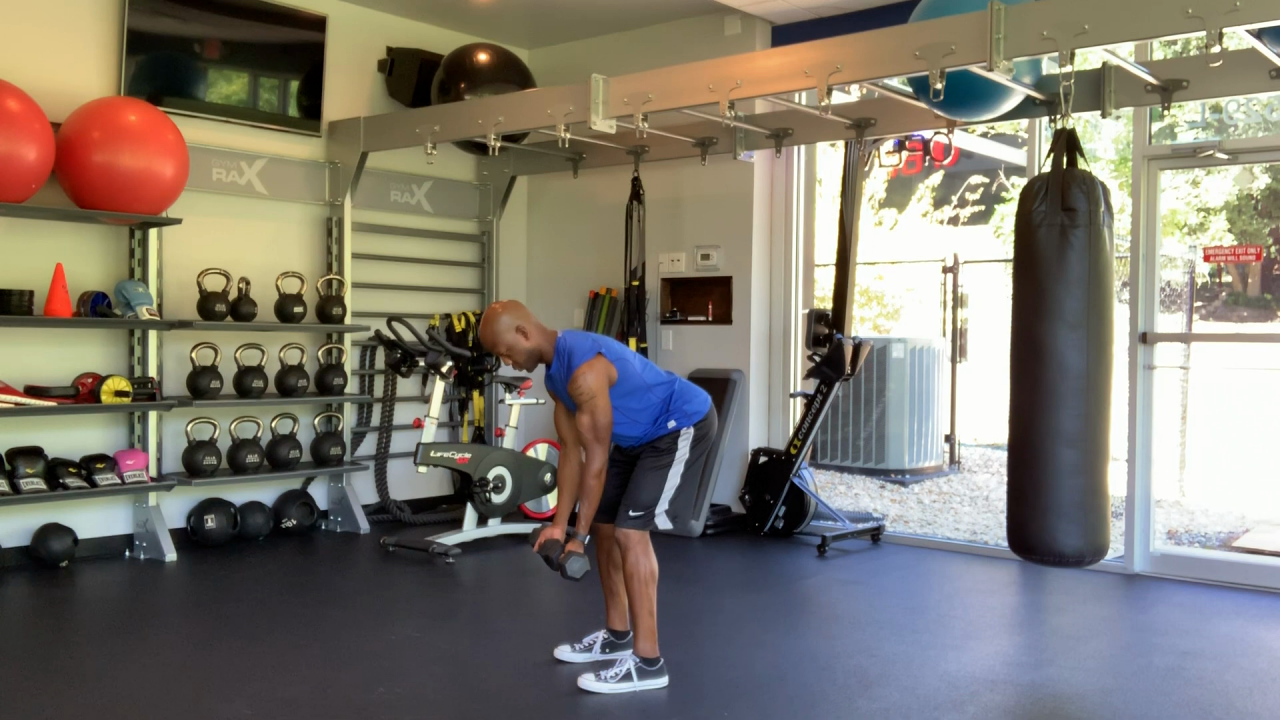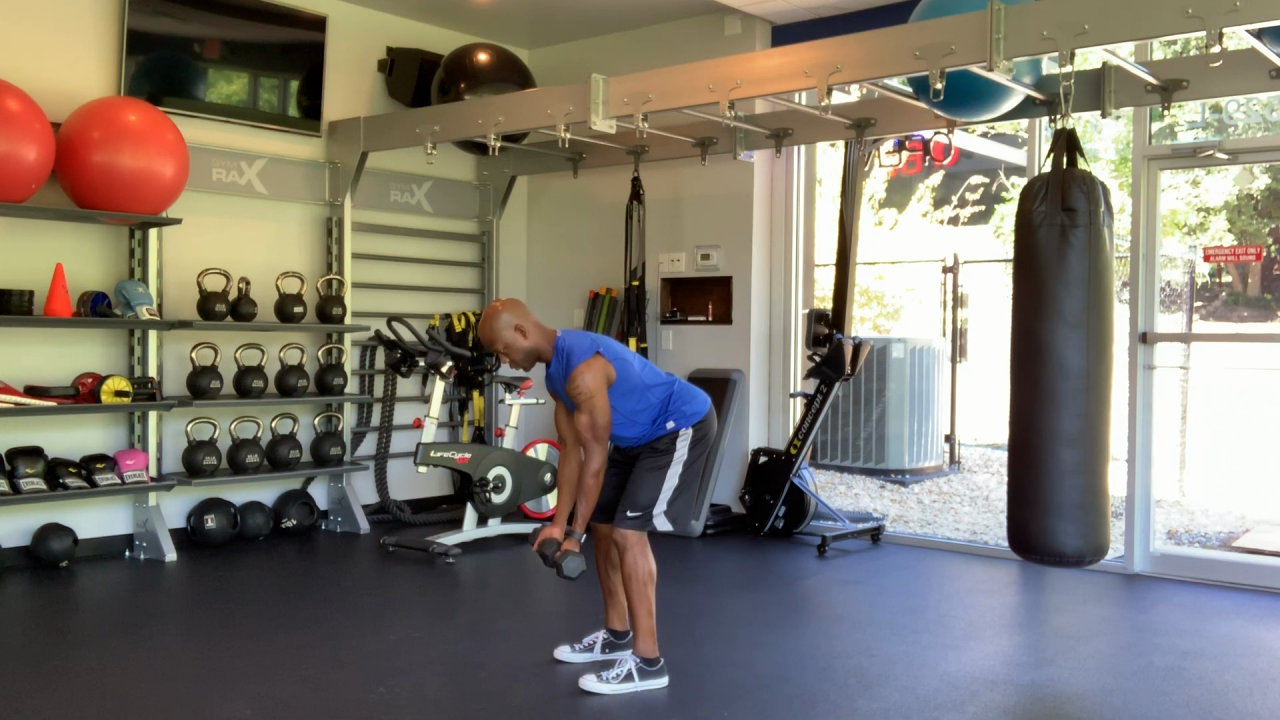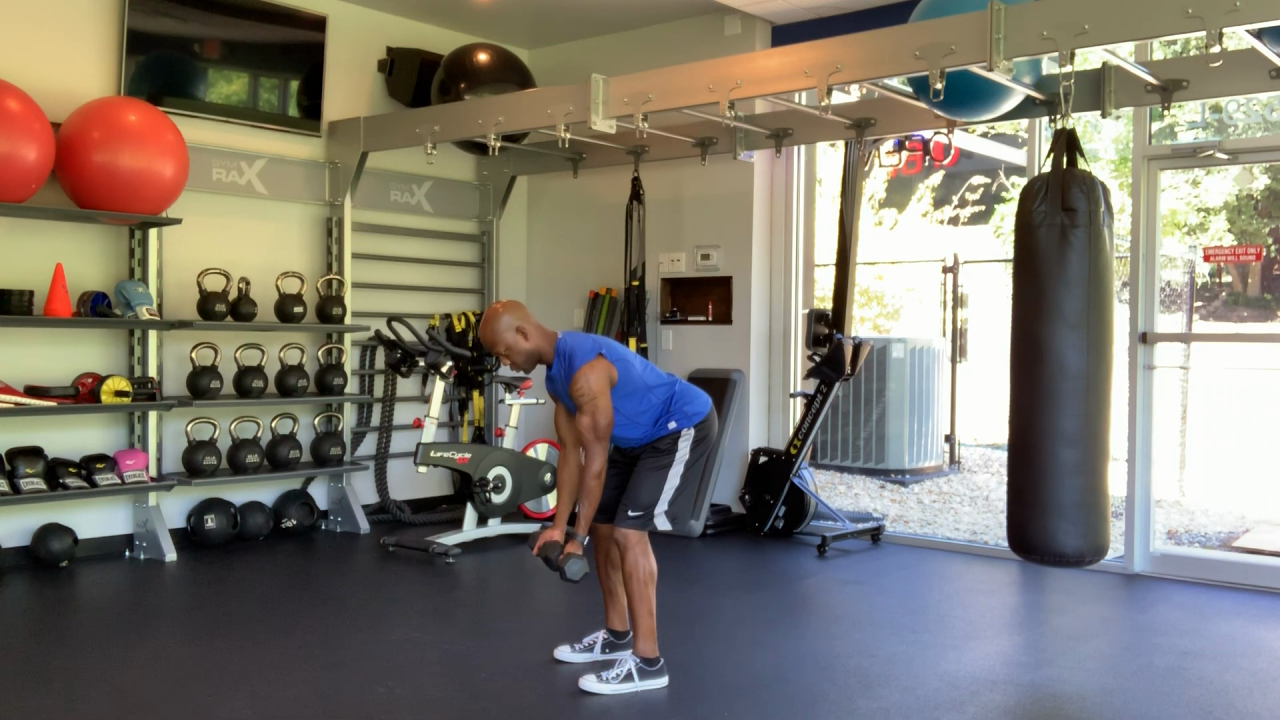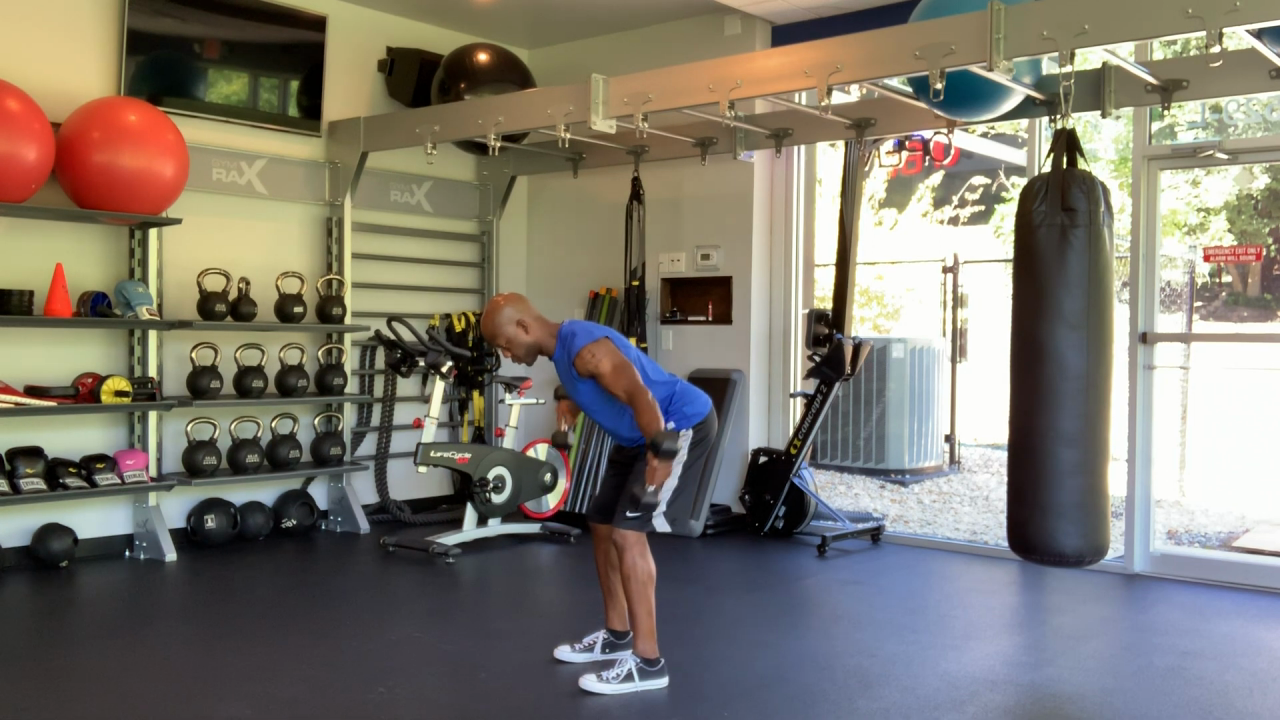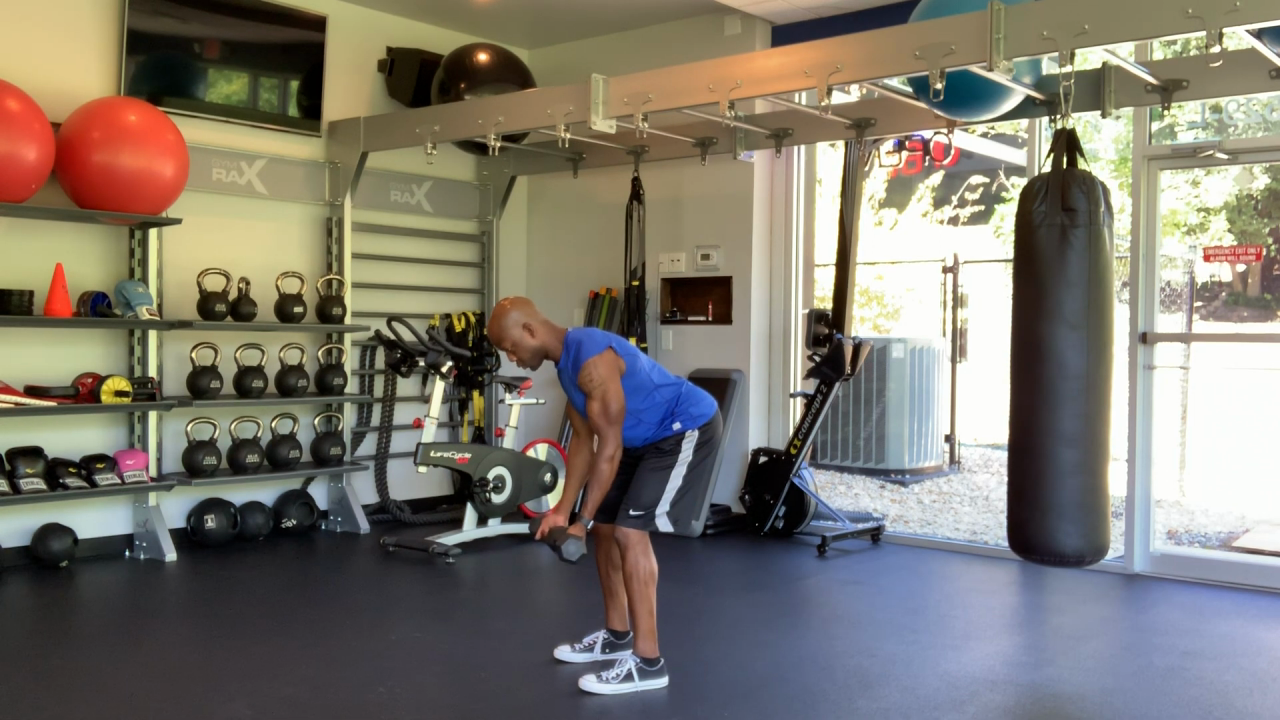
dt=1s
person 1, frame 1
left shoulder: (584, 369)
right shoulder: (554, 374)
left elbow: (596, 458)
right elbow: (571, 451)
left wrist: (578, 535)
right wrist: (560, 523)
left hip: (682, 425)
right hip: (641, 434)
left knee: (630, 532)
right knee: (604, 525)
left ankle: (647, 662)
right ankle: (617, 635)
person 1, frame 2
left shoulder: (582, 368)
right shoulder: (555, 372)
left elbow: (595, 457)
right elbow: (571, 450)
left wrist: (574, 534)
right wrist: (560, 522)
left hip: (681, 426)
right hip: (640, 434)
left knee: (628, 532)
right knee: (602, 525)
left ankle: (647, 662)
right ankle: (617, 636)
person 1, frame 3
left shoulder: (584, 368)
right shoulder: (555, 374)
left elbow: (596, 460)
right elbow: (570, 452)
left wrist: (578, 537)
right wrist: (559, 525)
left hip: (683, 427)
right hip: (641, 436)
left knee: (629, 532)
right knee: (603, 526)
left ankle: (647, 662)
right ankle: (617, 635)
person 1, frame 4
left shoulder: (584, 346)
right shoulder: (562, 349)
left elbow: (640, 398)
left wrist: (659, 453)
right wrist: (568, 407)
left hip: (682, 425)
right hip: (641, 434)
left knee: (628, 532)
right knee: (602, 525)
left ankle: (647, 662)
right ankle: (616, 635)
person 1, frame 5
left shoulder: (591, 358)
right shoulder: (565, 362)
left elbow: (609, 446)
right elbow: (583, 439)
left wrist: (582, 521)
right wrist: (562, 510)
left hip: (688, 428)
right hip: (651, 435)
left knee: (630, 531)
right knee: (605, 526)
left ankle: (647, 662)
right ankle: (617, 636)
